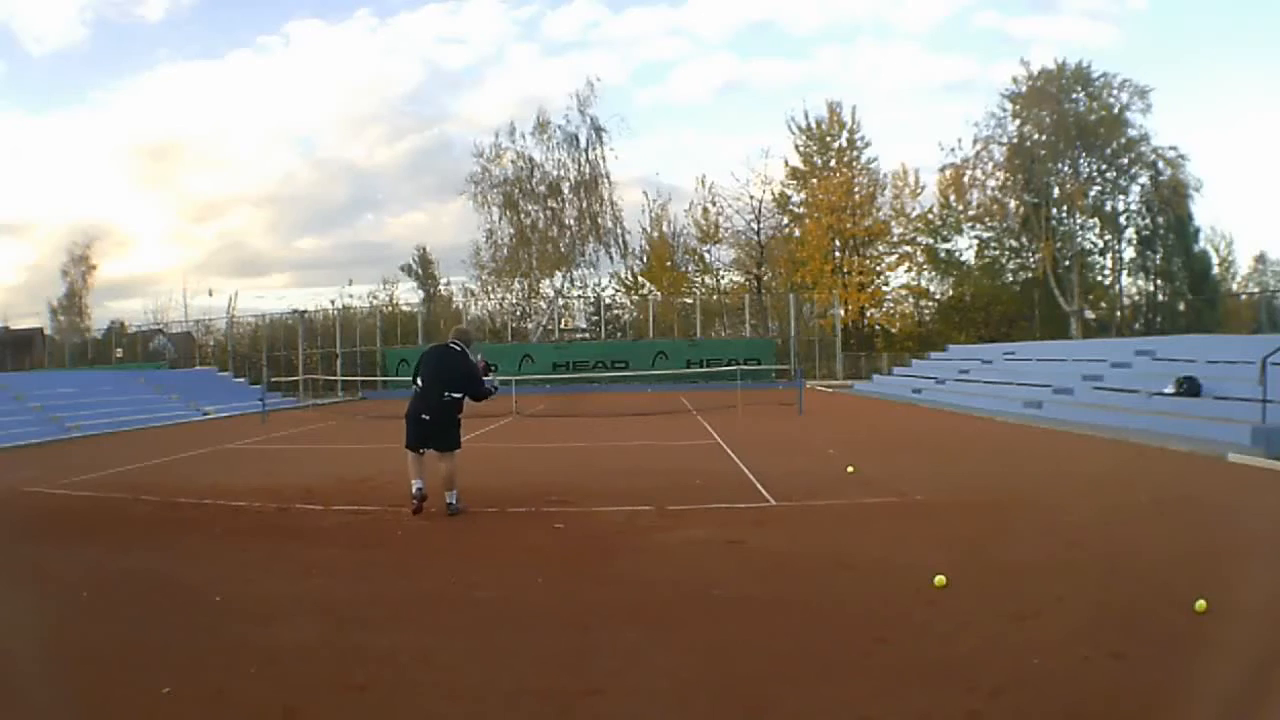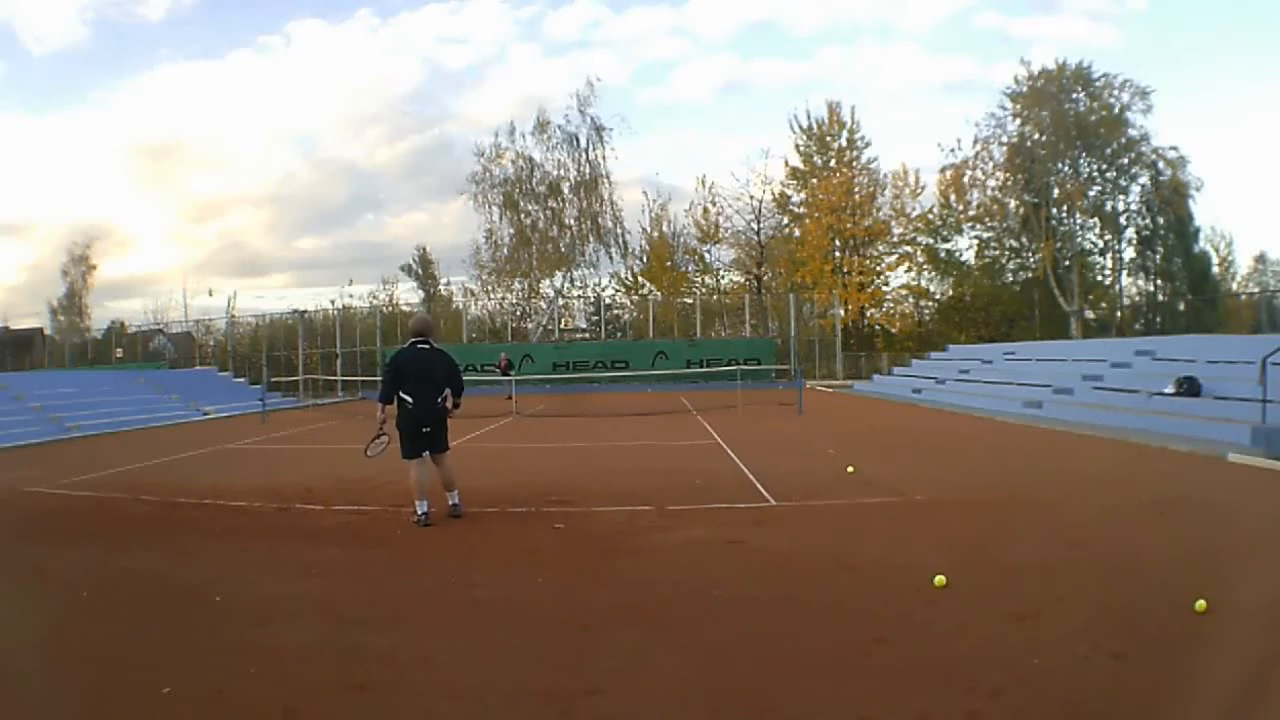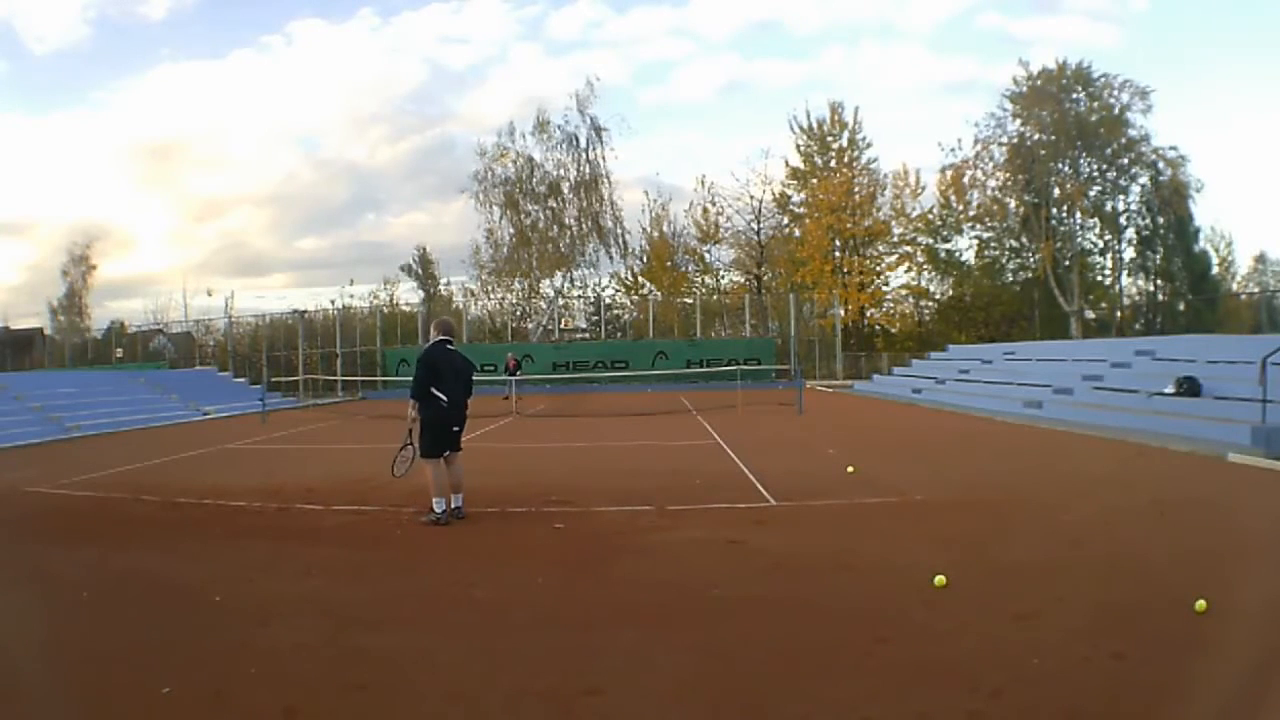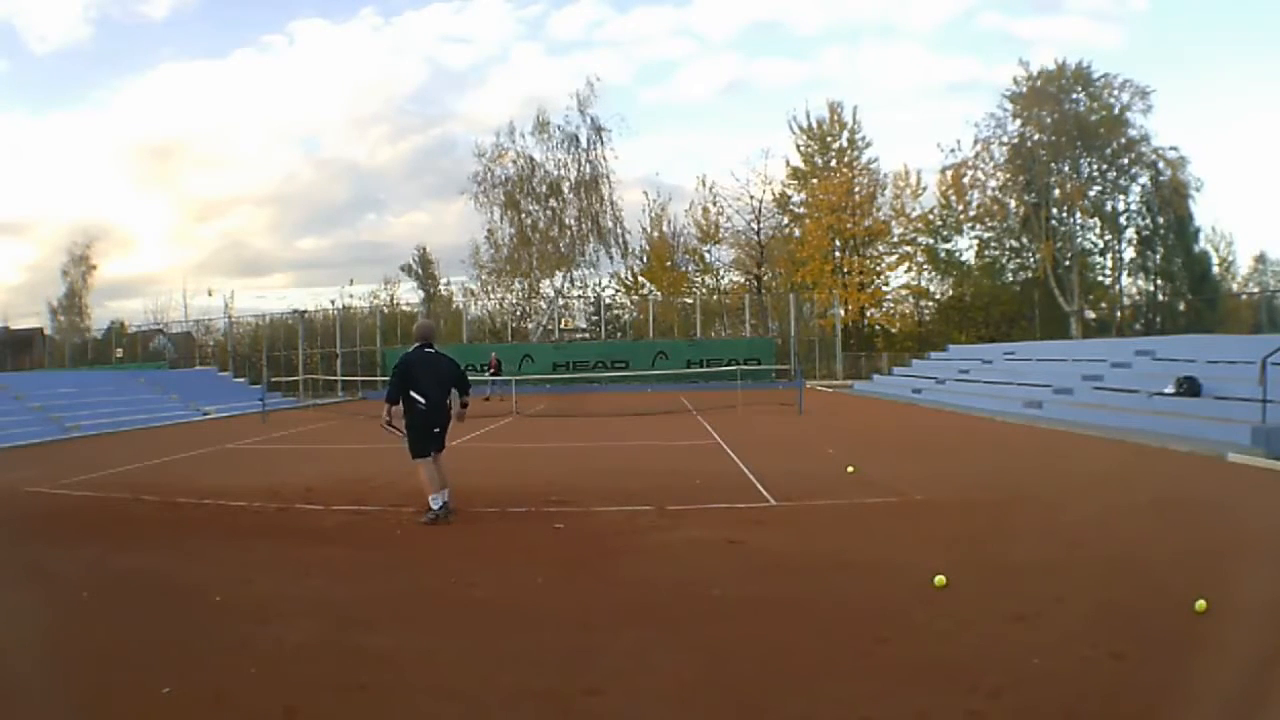
dt=1s
person 1, frame 1
left shoulder: (432, 351)
right shoulder: (468, 365)
left elbow: (416, 373)
right elbow: (478, 394)
right wrist: (492, 389)
left hip: (418, 409)
right hip: (445, 414)
left knee: (415, 452)
right knee: (446, 457)
left ankle: (417, 490)
right ankle: (451, 502)
person 1, frame 2
left shoulder: (400, 357)
right shoulder: (443, 357)
left elbow: (388, 386)
right elbow: (457, 385)
left wrist: (382, 411)
right wrist: (454, 405)
left hip: (410, 418)
right hip: (436, 416)
left knee: (416, 463)
right knee: (442, 460)
left ankle: (422, 512)
right ankle: (455, 504)
person 1, frame 3
left shoulder: (430, 353)
right shoulder: (462, 359)
left elbow: (419, 383)
right elbow: (467, 389)
left wrist: (413, 408)
left hip: (434, 415)
right hip: (457, 414)
left knee: (432, 462)
right knee: (452, 459)
left ankle: (439, 511)
right ankle: (457, 507)
person 1, frame 4
left shoulder: (407, 360)
right shoulder: (446, 361)
left elbow: (395, 387)
right elbow: (463, 385)
left wrist: (387, 411)
right wrist: (463, 407)
left hip: (418, 417)
right hip: (441, 415)
left knee: (423, 461)
right knee: (436, 458)
left ankle: (437, 508)
right ankle: (443, 502)
